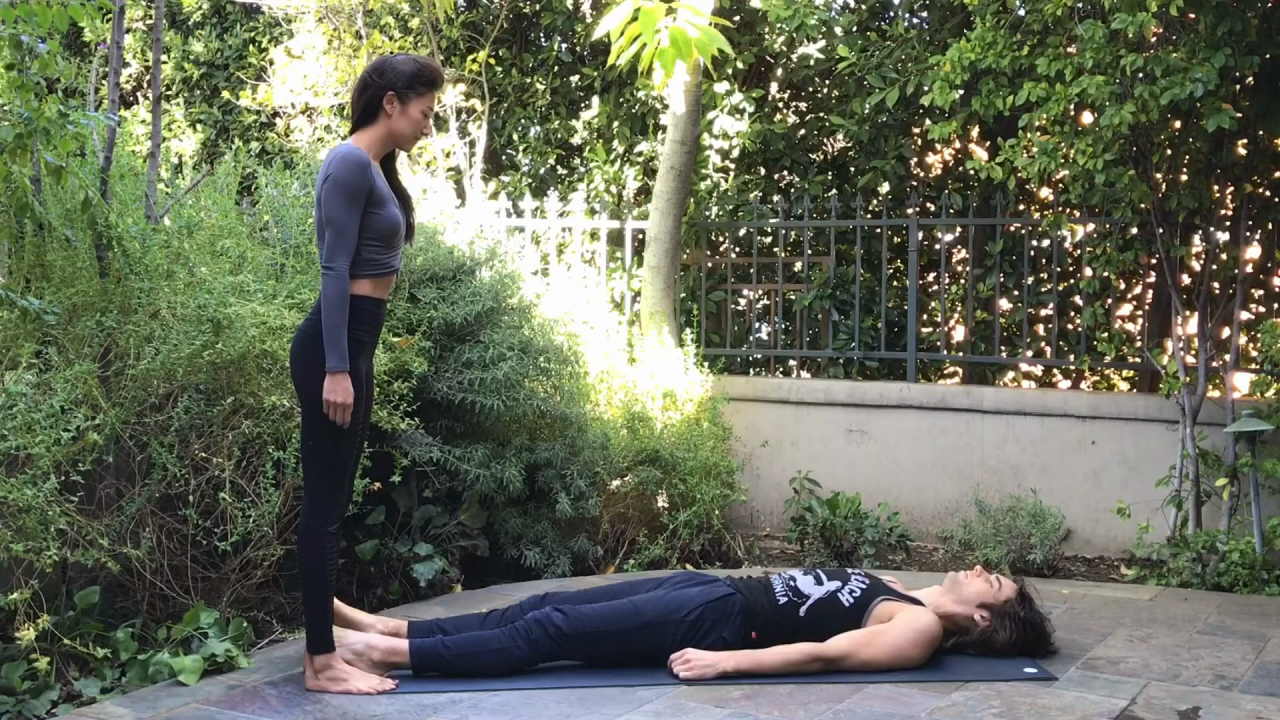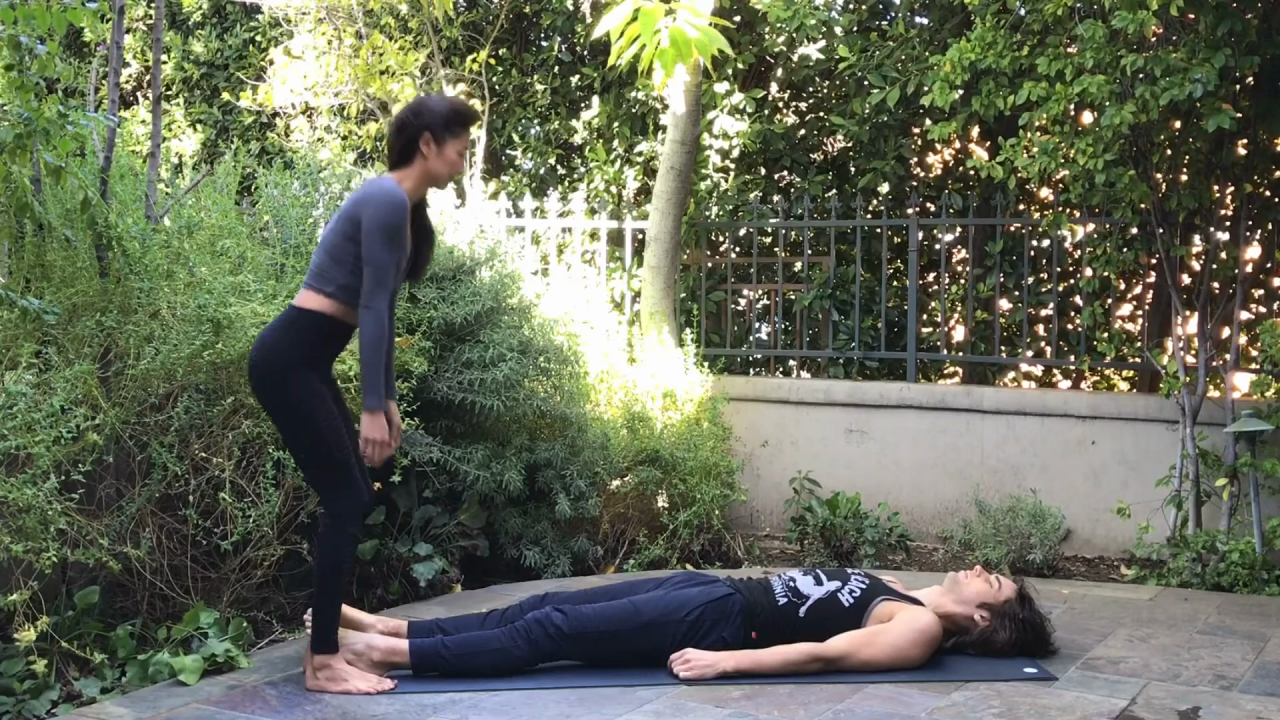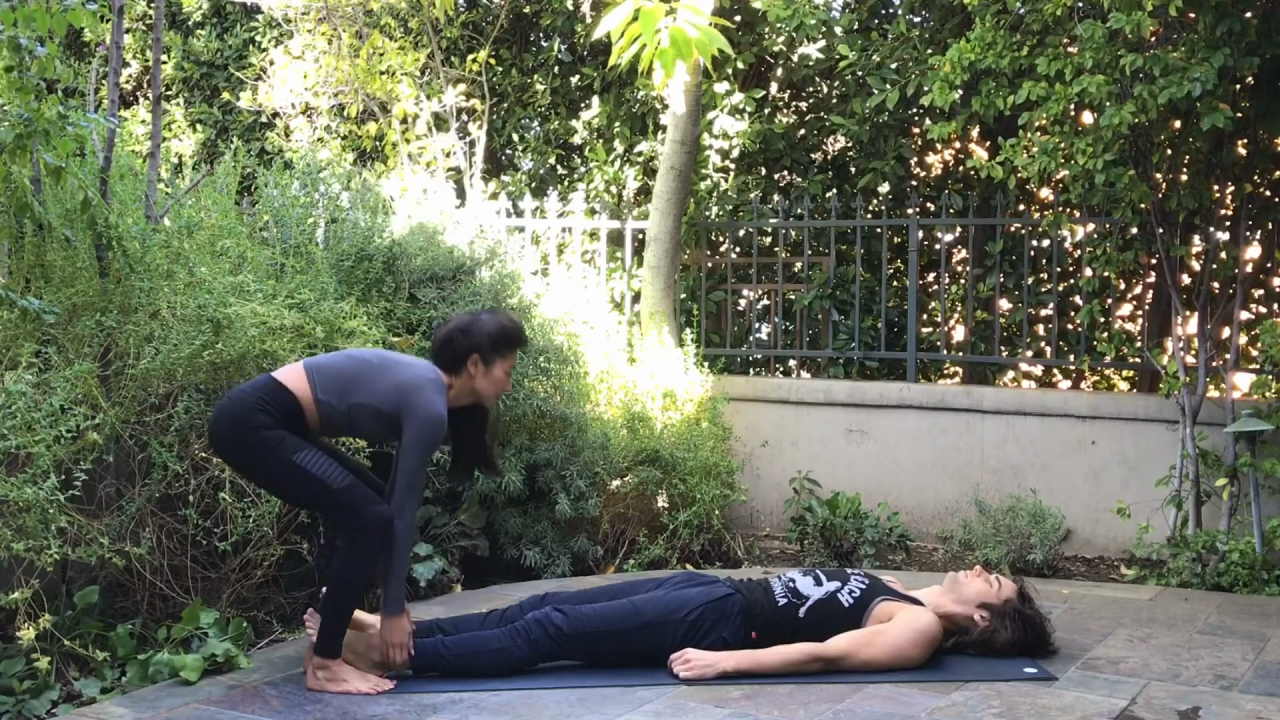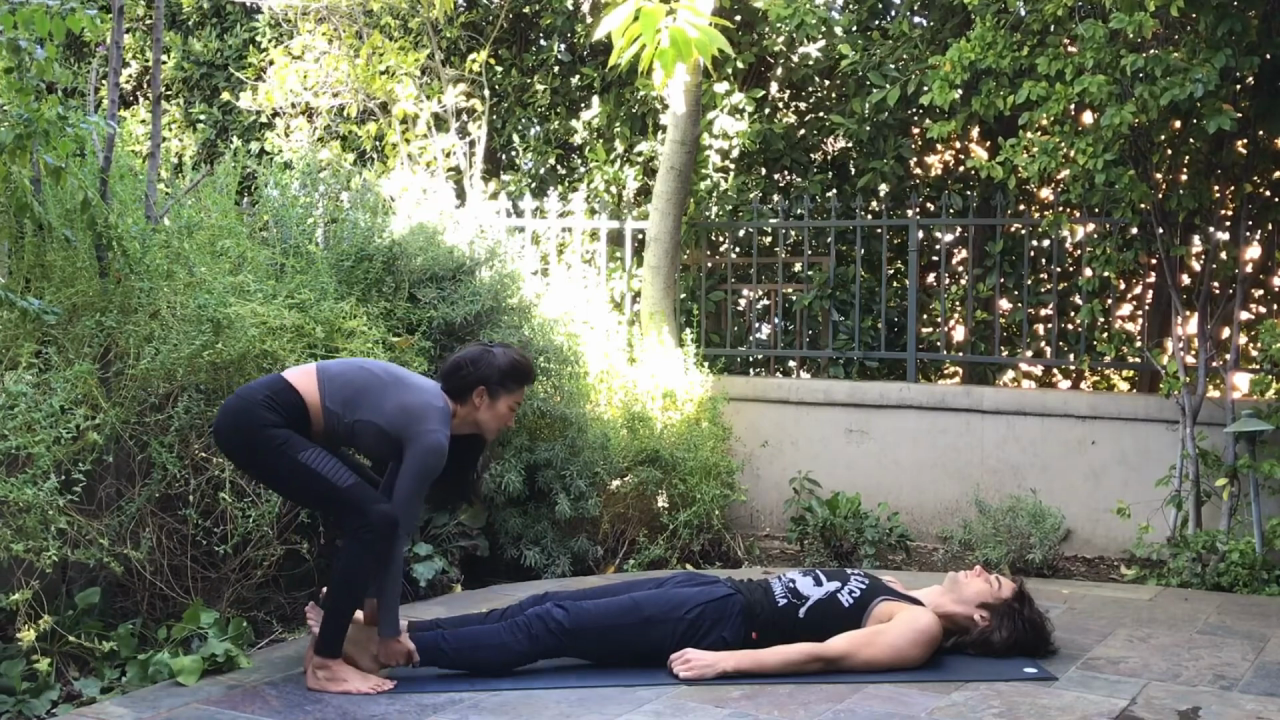
dt=0.5s
person 1, frame 1
left shoulder: (920, 629)
right shoulder: (903, 594)
left elbow: (826, 654)
left wrist: (724, 661)
left hip: (727, 617)
right hip: (722, 589)
left knee: (553, 630)
right knee: (552, 603)
left ankle: (390, 653)
right ankle: (390, 626)
person 1, frame 2
left shoulder: (920, 631)
right shoulder: (899, 593)
left elbow: (824, 655)
left wrist: (721, 662)
left hip: (726, 622)
right hip: (719, 590)
left knee: (553, 631)
right knee: (550, 605)
left ankle: (387, 654)
right ankle: (386, 626)
person 1, frame 3
left shoulder: (920, 631)
right shoulder: (901, 593)
left elbow: (826, 654)
left wrist: (725, 662)
left hip: (723, 622)
right hip: (719, 591)
left knee: (552, 632)
right knee: (548, 605)
left ankle: (388, 653)
right ankle: (392, 626)
person 1, frame 4
left shoulder: (921, 630)
right shoulder: (901, 592)
left elbow: (825, 653)
left wrist: (725, 660)
left hip: (724, 622)
right hip: (717, 590)
left knee: (550, 626)
right knee: (549, 602)
right ankle: (397, 626)
person 2, frame 1
left shoulder: (373, 165)
right shoulder: (350, 164)
right elbow: (335, 271)
right wrist: (335, 370)
left hip: (353, 343)
right hip: (337, 345)
left knee: (333, 500)
right knee: (325, 502)
left ankle: (324, 642)
right ankle: (321, 662)
person 2, frame 2
left shoulder: (401, 204)
right shoulder: (387, 199)
left elbow: (381, 309)
right elbow: (372, 308)
left wrist: (388, 398)
right wrist: (372, 409)
left hip: (303, 358)
right hip: (289, 358)
left knee: (352, 497)
right knee: (346, 500)
left ankle: (328, 636)
right ankle: (323, 661)
person 2, frame 3
left shoulder: (425, 386)
right shoulder: (429, 406)
left elbow: (397, 500)
right elbow: (403, 508)
left wrist: (391, 598)
right wrist: (394, 611)
left hip: (264, 417)
right hip: (248, 423)
left knee: (373, 508)
right knee: (367, 517)
left ankle: (325, 639)
right ankle: (324, 664)
person 2, frame 4
left shoulder: (428, 409)
right shoulder: (432, 434)
left elbow: (388, 501)
right elbow: (400, 531)
left wrist: (373, 597)
right wrist: (389, 632)
left hip: (267, 418)
right hip: (255, 422)
left knee: (371, 513)
right knee: (373, 519)
left ankle: (326, 641)
right ankle: (325, 663)
